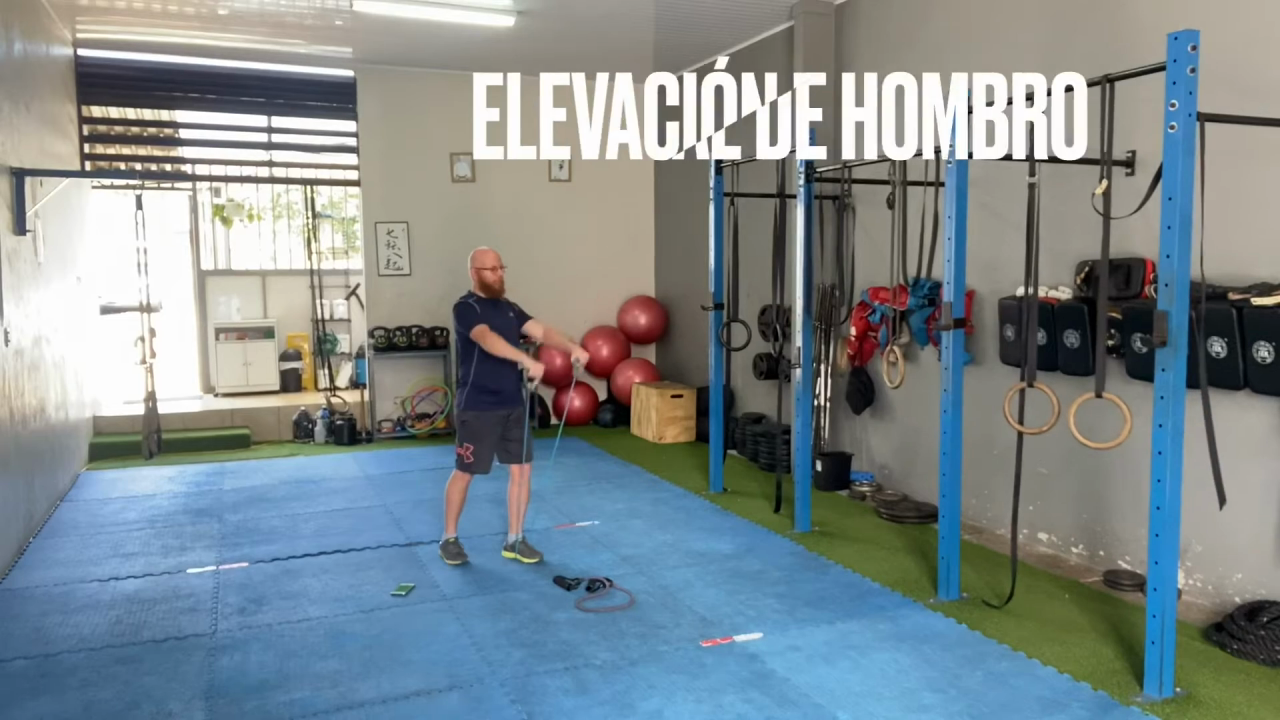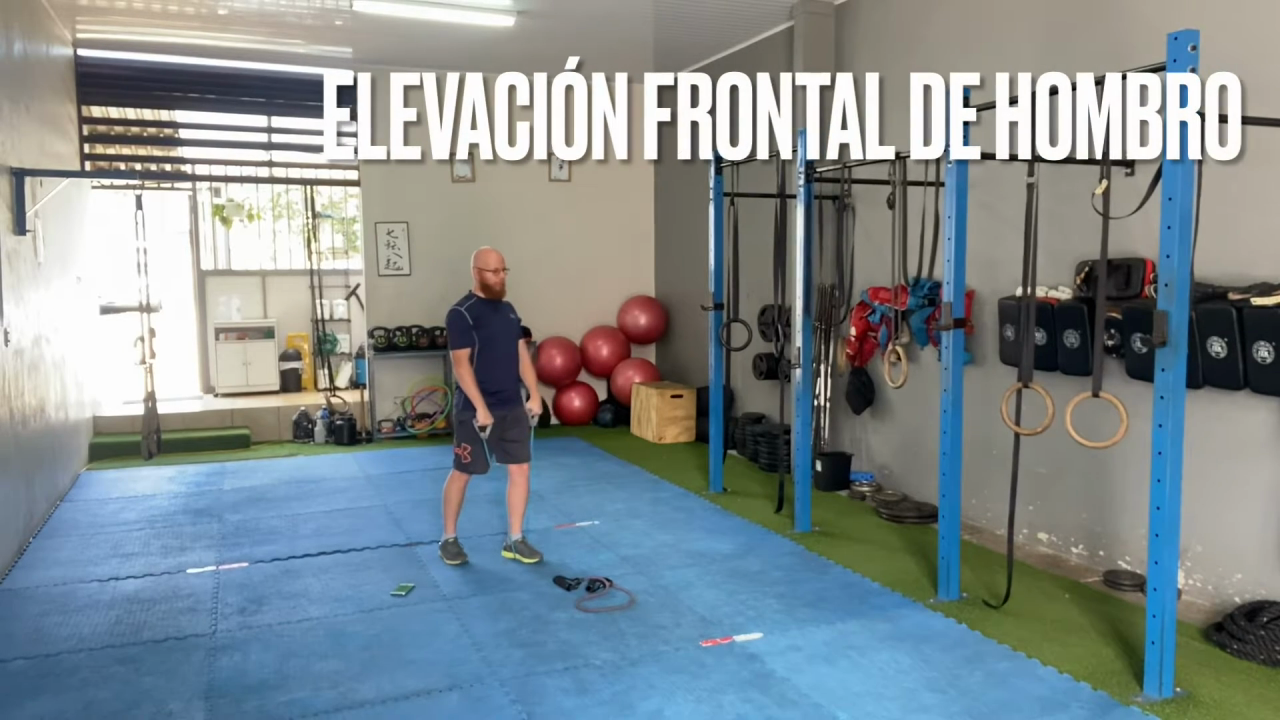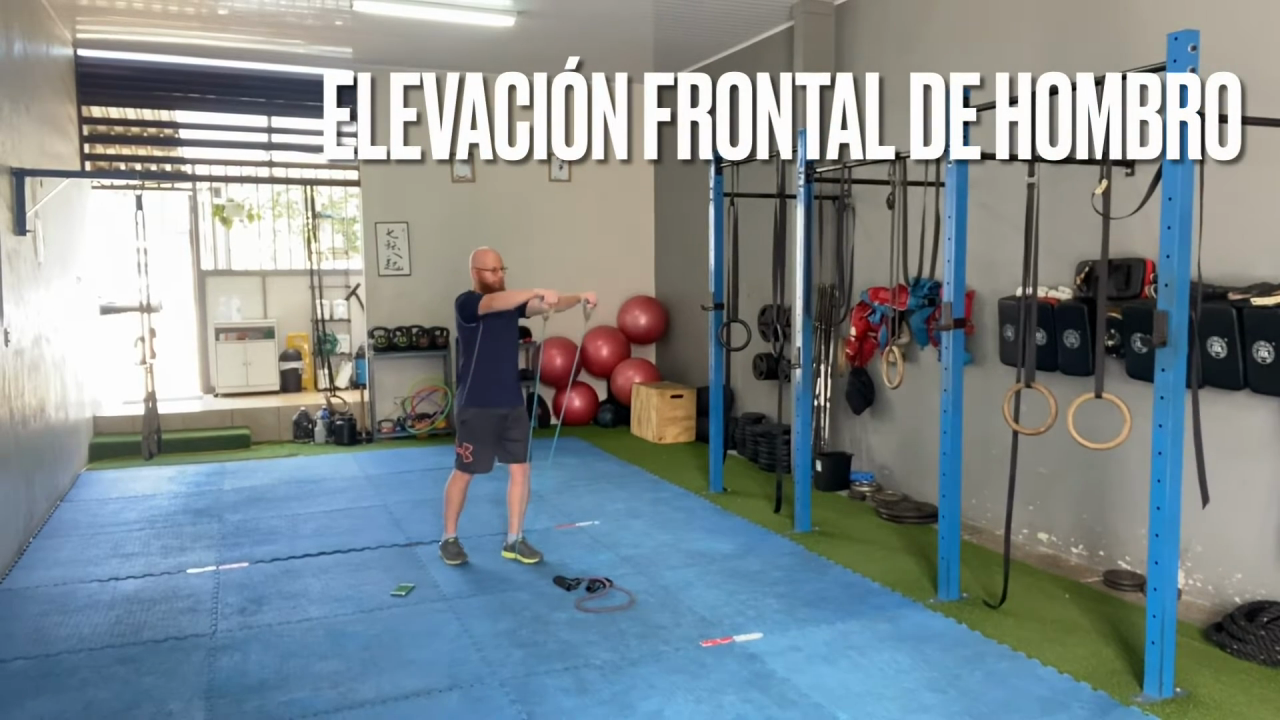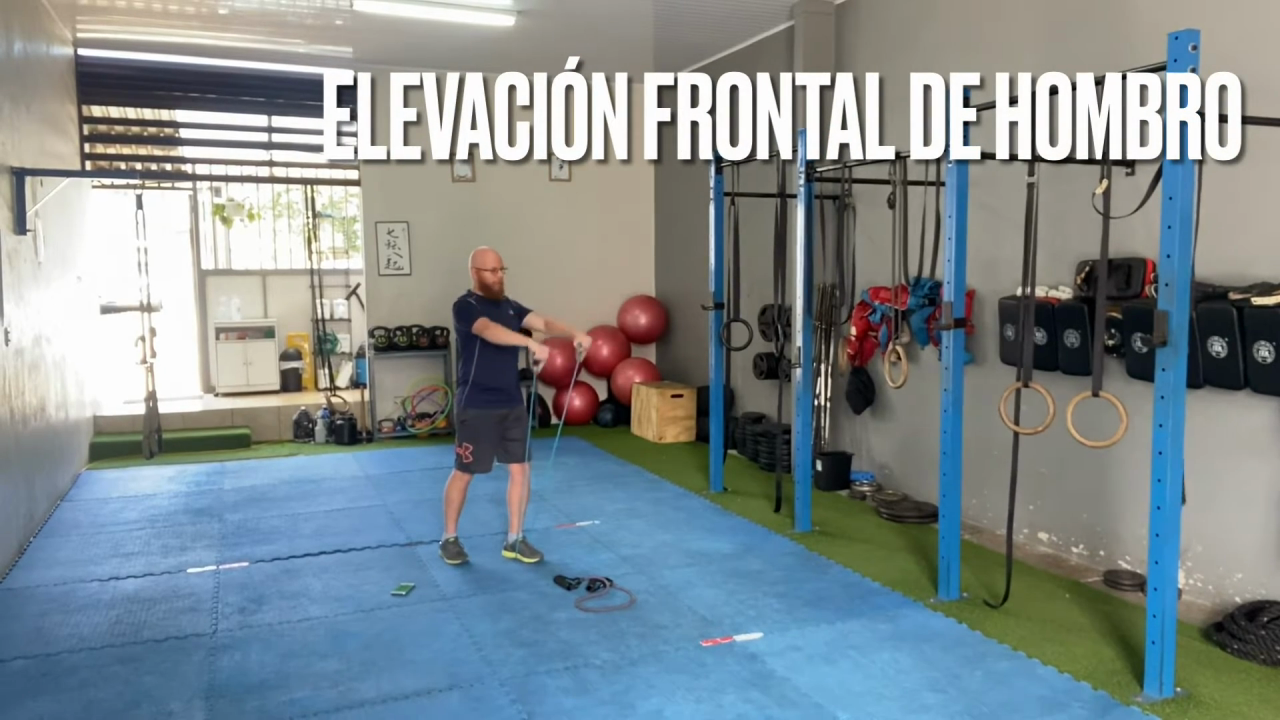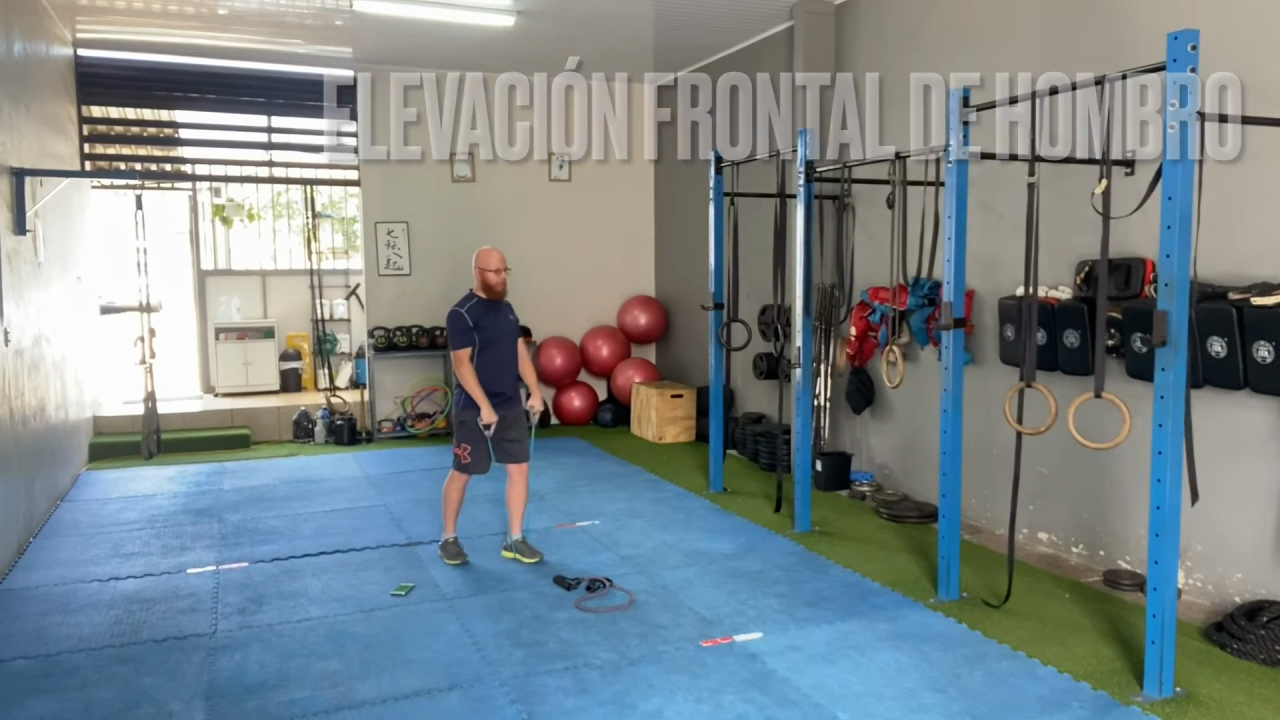
dt=1s
person 1, frame 1
left shoulder: (508, 306)
right shoulder: (466, 307)
left elbow: (541, 331)
right elbow: (487, 339)
left wrist: (572, 347)
right wrist: (526, 360)
left hip: (513, 404)
right hip: (477, 408)
left knee: (522, 468)
right knee: (464, 472)
left ankle: (515, 540)
right ankle: (449, 538)
person 1, frame 2
left shoulder: (508, 309)
right shoulder: (462, 313)
left elbow: (522, 355)
right elbow: (462, 364)
left wrist: (534, 395)
right wrist: (480, 408)
left hip: (513, 406)
right hip: (475, 409)
left knee: (520, 469)
right knee: (462, 473)
left ankle: (515, 539)
right ankle: (449, 539)
person 1, frame 3
left shoulder: (511, 303)
right shoulder: (467, 303)
left elbow: (548, 306)
right elbow: (495, 303)
left wrist: (578, 299)
right wrist: (537, 292)
left hip: (513, 403)
right hip: (477, 407)
left knee: (520, 469)
right knee: (463, 472)
left ankle: (514, 540)
right ankle: (449, 538)
person 1, frame 4
left shoulder: (508, 305)
right shoulder: (465, 306)
left elbow: (542, 323)
right elbow: (489, 330)
left wrist: (574, 334)
right wrist: (531, 343)
left hip: (513, 404)
right hip: (476, 407)
left knee: (521, 469)
right knee: (464, 472)
left ankle: (514, 539)
right ankle: (449, 538)
person 1, frame 5
left shoulder: (507, 308)
right shoulder: (462, 313)
left elbow: (521, 353)
right elbow: (462, 364)
left wrist: (535, 392)
right wrist: (484, 406)
left hip: (512, 406)
right hip: (474, 409)
left knee: (519, 468)
right knee: (462, 473)
left ankle: (515, 539)
right ankle: (448, 538)
